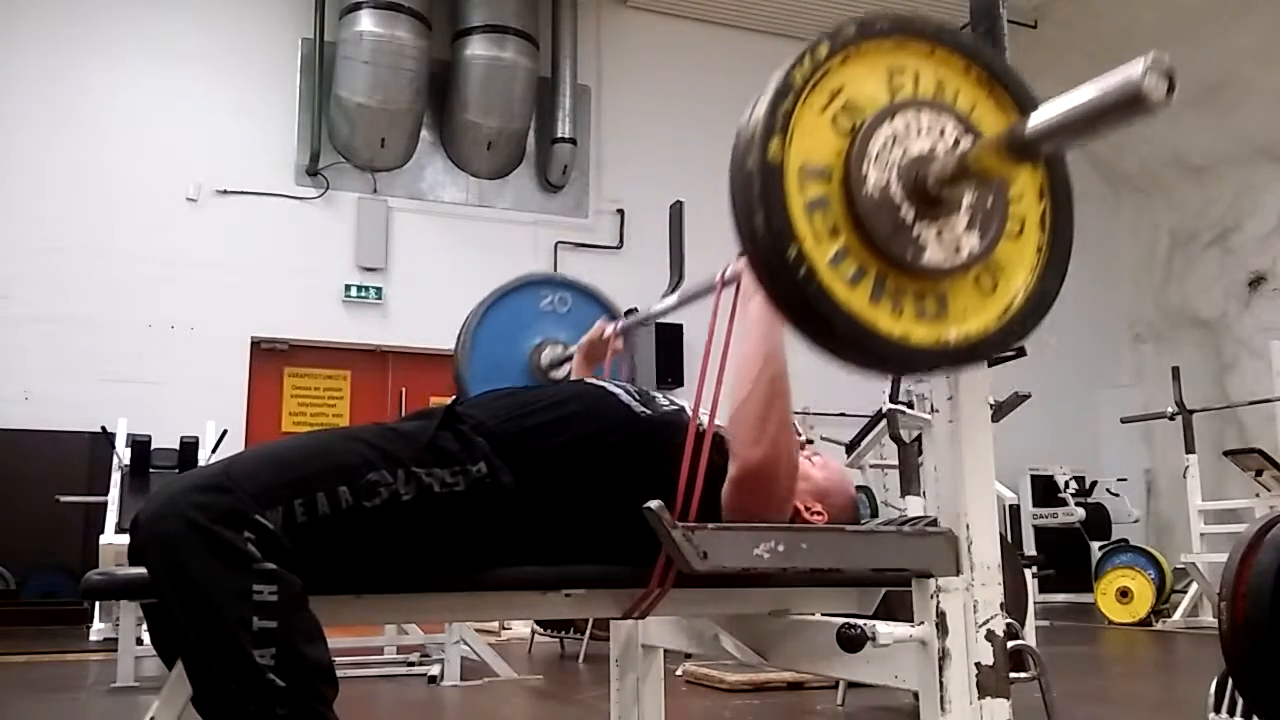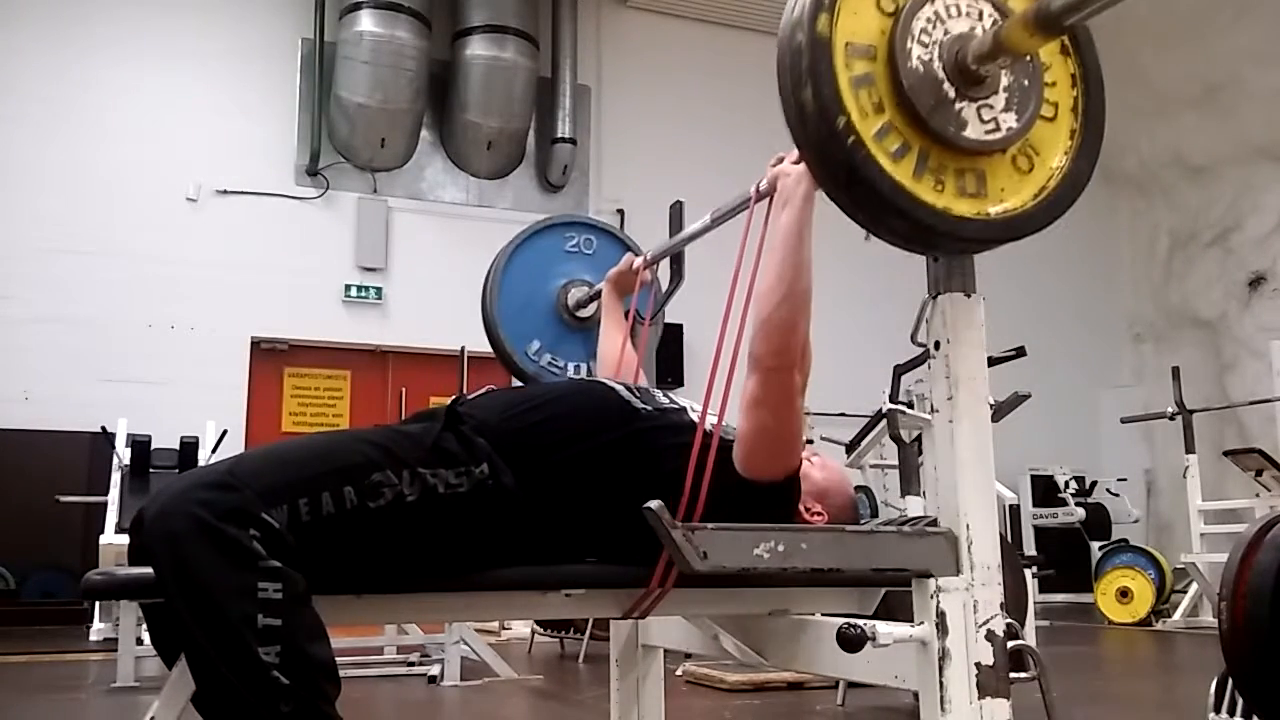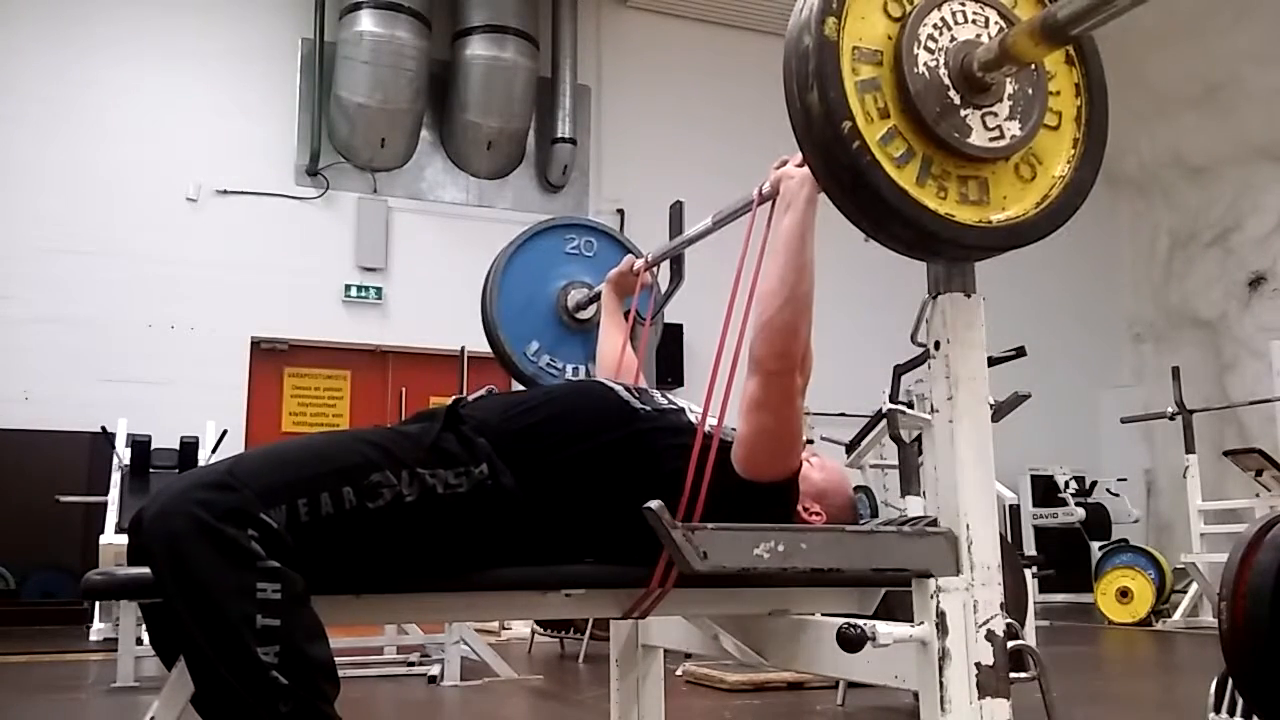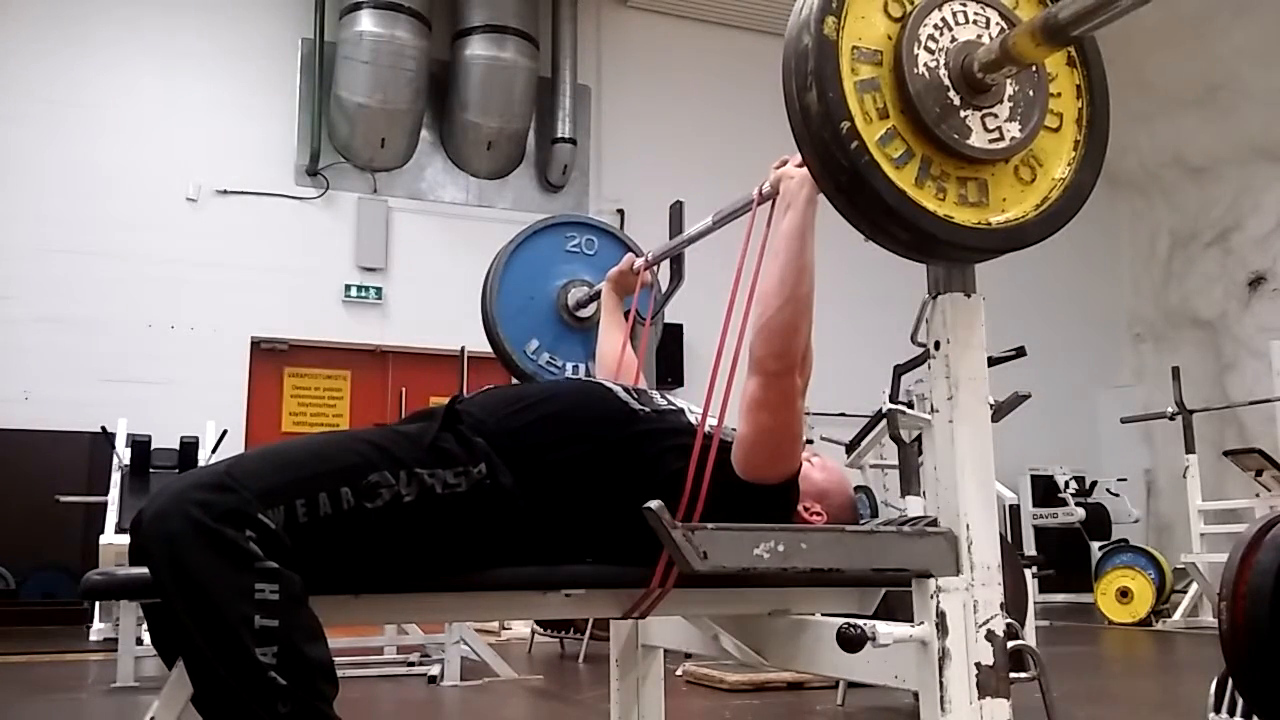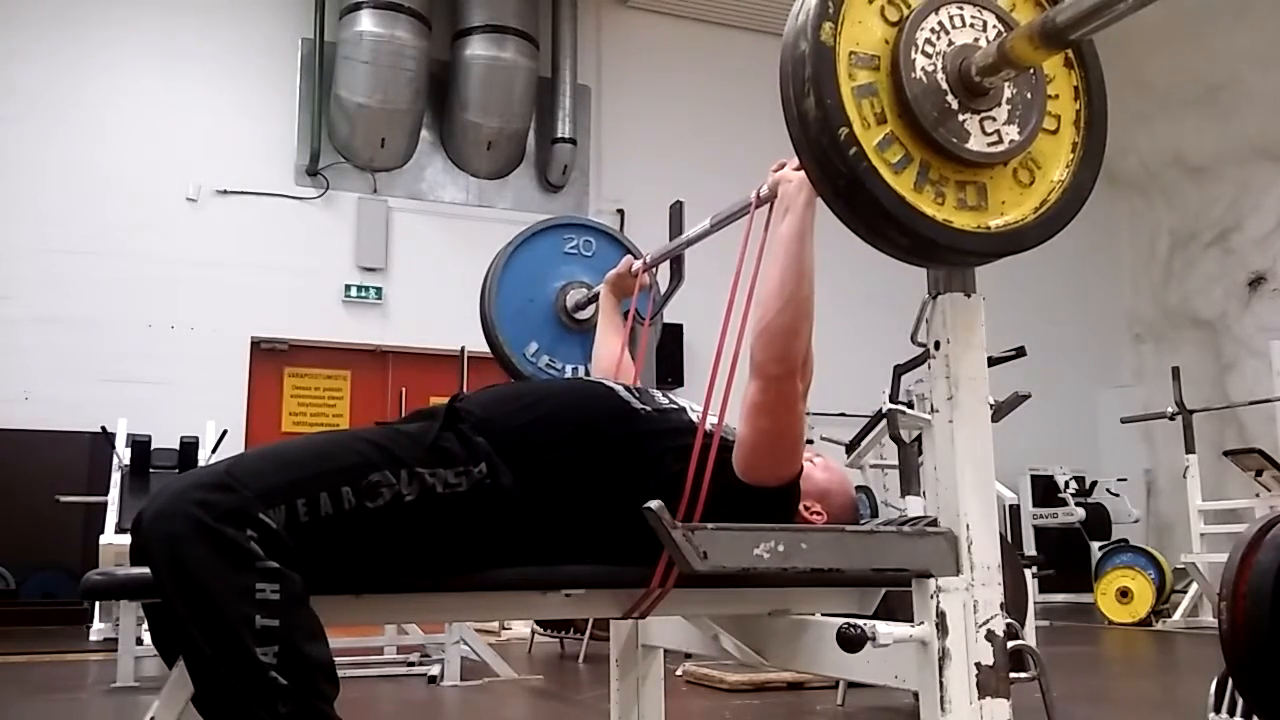
dt=0.4s
person 1, frame 1
left shoulder: (756, 502)
right shoulder: (685, 462)
left elbow: (755, 454)
left wrist: (764, 288)
right wrist: (585, 366)
left knee: (205, 519)
right knee: (181, 522)
person 1, frame 2
left shoulder: (750, 498)
right shoulder: (695, 459)
left elbow: (777, 365)
right elbow: (614, 407)
left wrist: (794, 197)
right wrist: (614, 299)
left knee: (208, 515)
right knee: (180, 519)
person 1, frame 3
left shoulder: (749, 496)
right shoulder: (699, 460)
left elbow: (778, 368)
right elbow: (619, 405)
left wrist: (797, 200)
right wrist: (613, 300)
left knee: (206, 516)
right knee: (177, 521)
person 1, frame 4
left shoulder: (748, 496)
right shoulder: (698, 459)
left elbow: (778, 369)
right elbow: (619, 403)
left wrist: (797, 198)
right wrist: (613, 297)
left knee: (203, 515)
right knee: (178, 520)
person 1, frame 5
left shoulder: (749, 497)
right shoulder: (695, 458)
left elbow: (779, 372)
right elbow: (614, 406)
left wrist: (795, 203)
right wrist: (611, 301)
left knee: (205, 516)
right knee: (178, 519)
